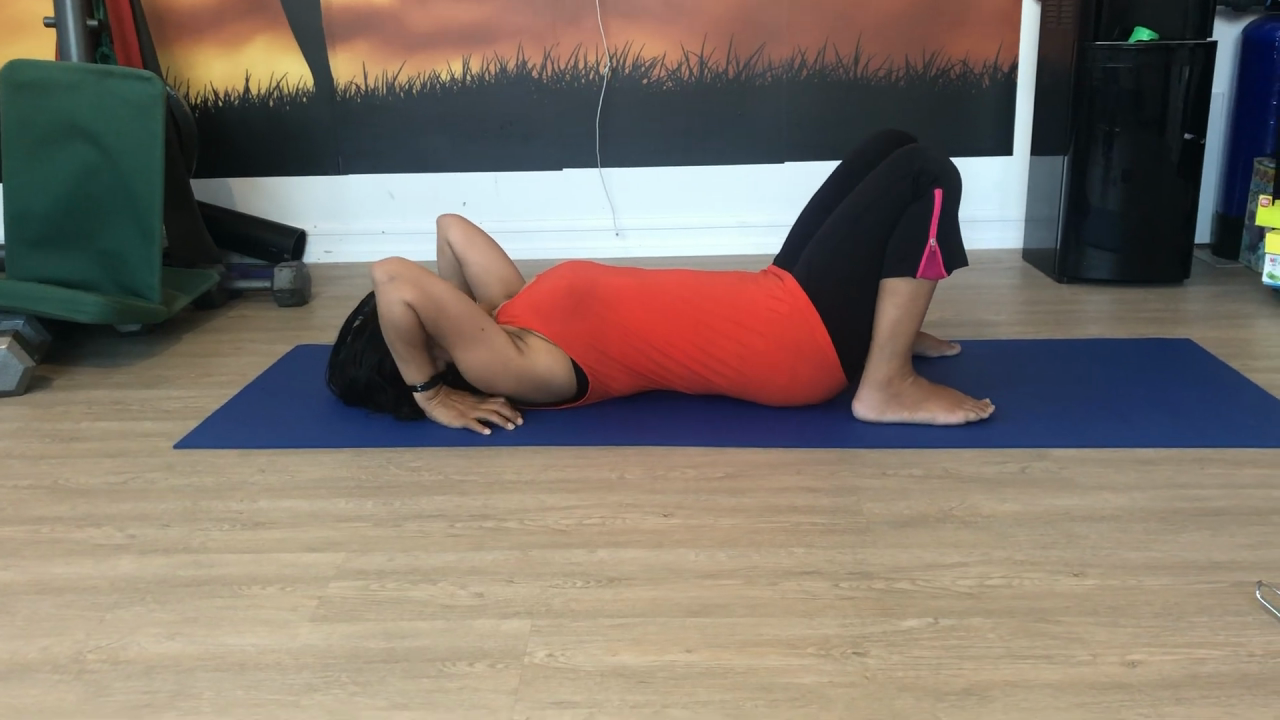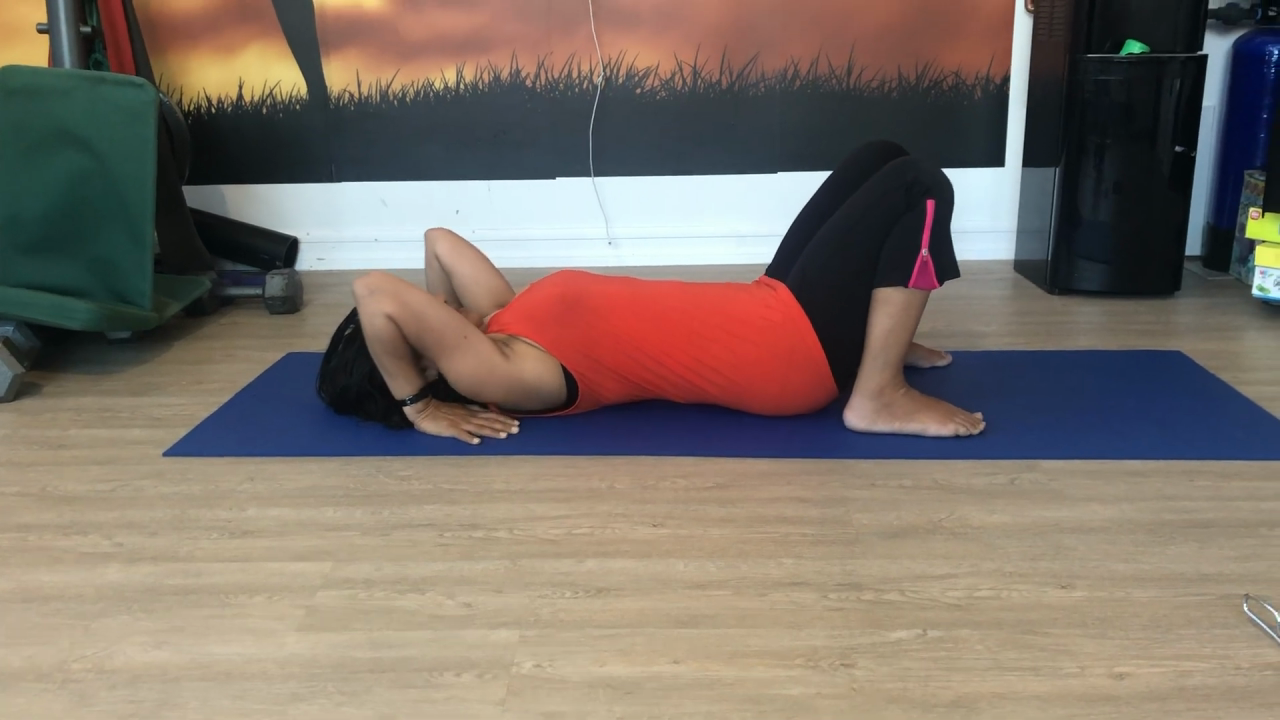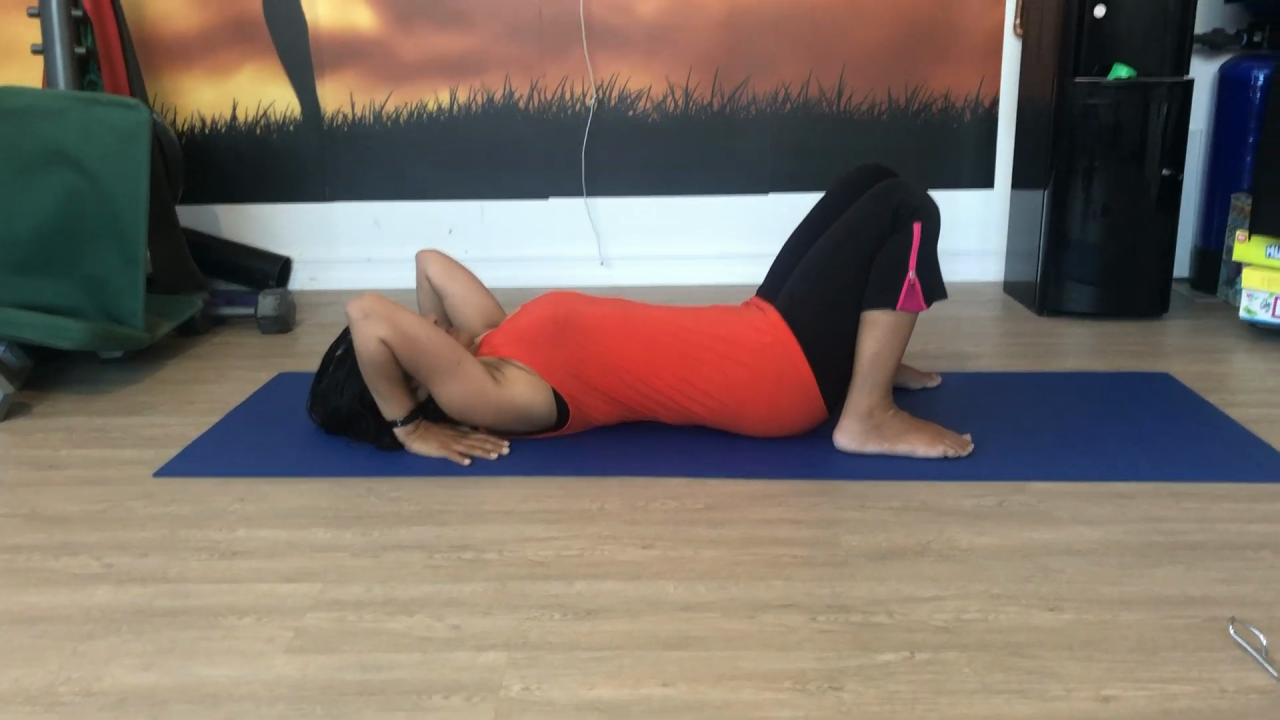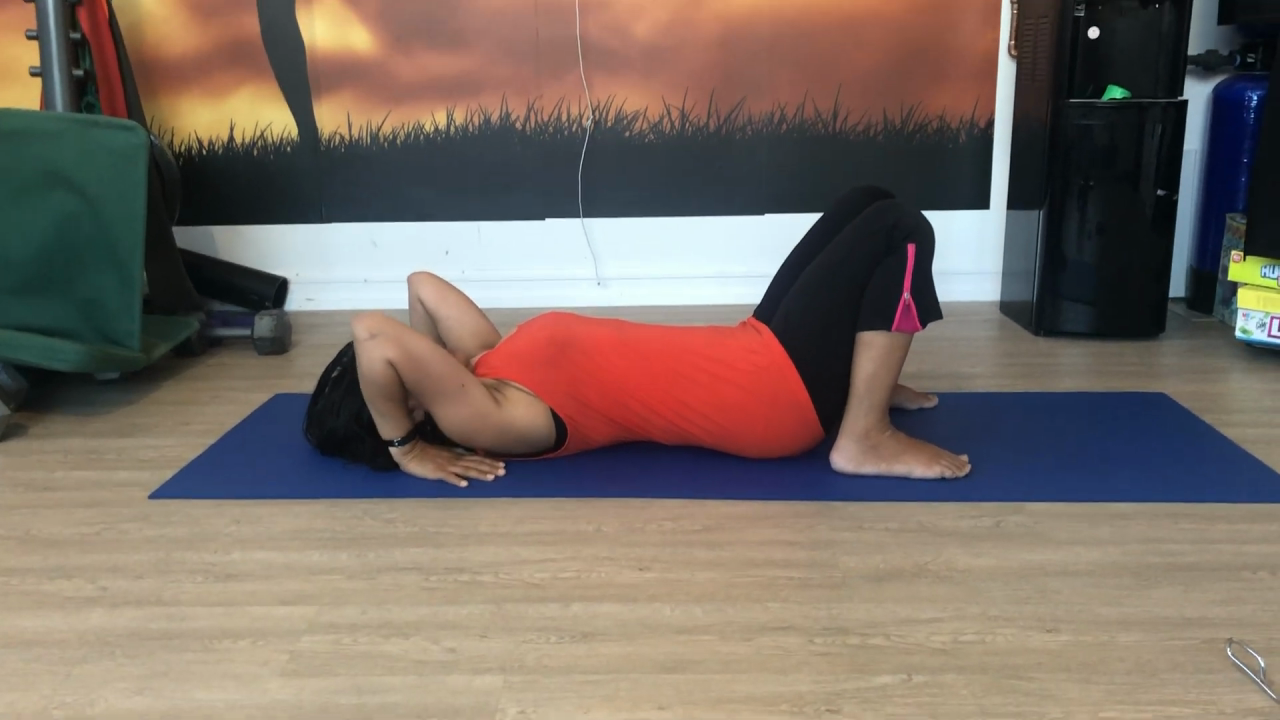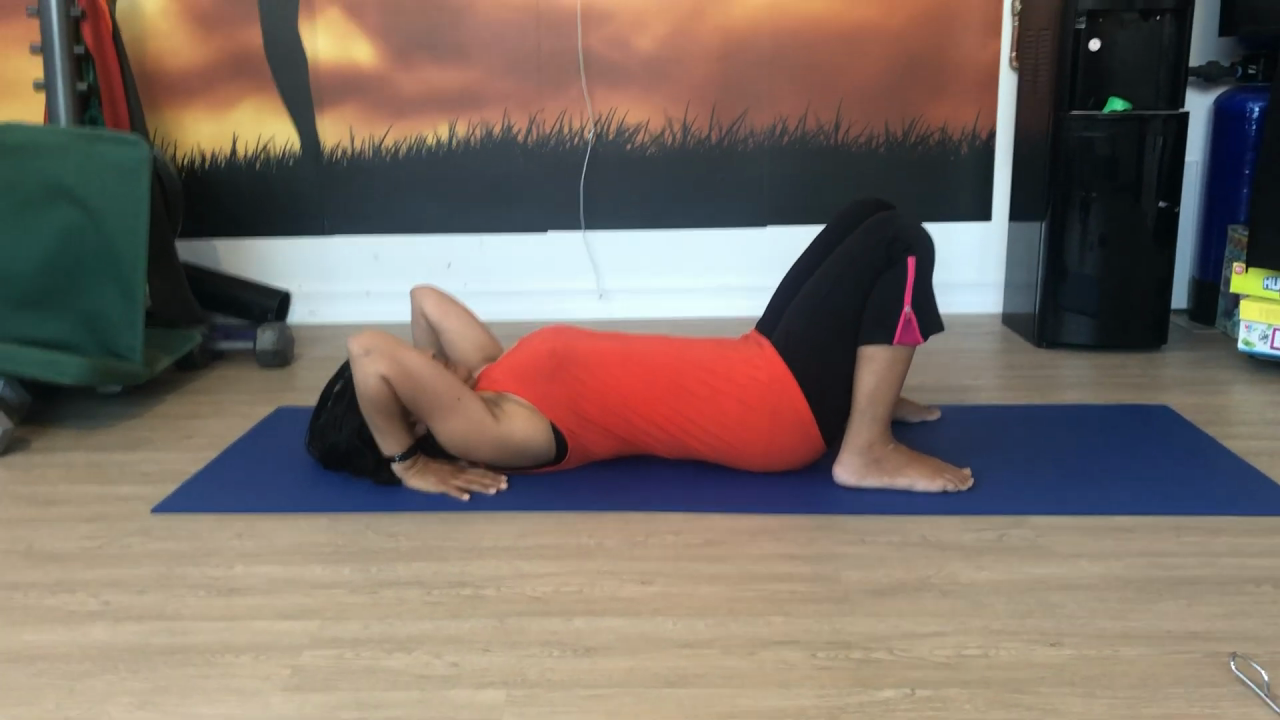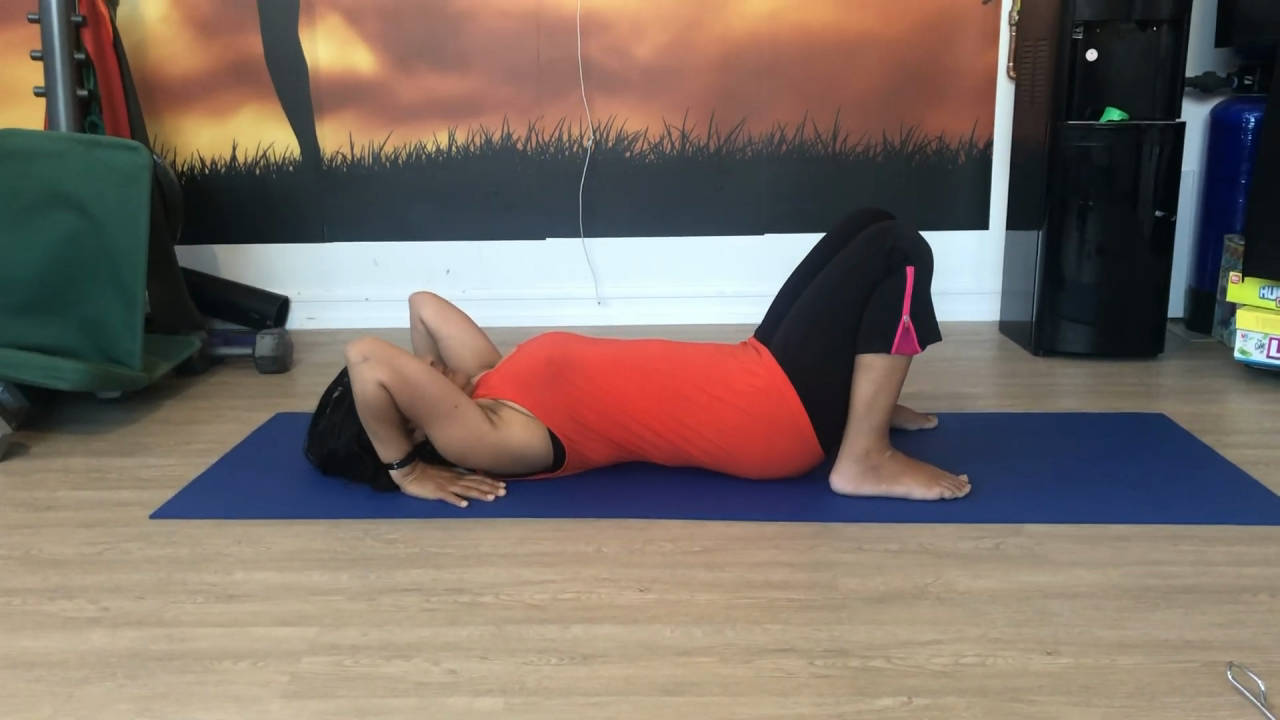
dt=0.3s
person 1, frame 1
left shoulder: (507, 315)
right shoulder: (507, 367)
left elbow: (454, 226)
right wrist: (432, 396)
left hip: (780, 301)
right hip: (799, 347)
left knee: (892, 149)
right knee: (927, 174)
left ankle: (889, 324)
right ankle: (888, 387)
person 1, frame 2
left shoulder: (498, 324)
right shoulder: (494, 374)
left elbow: (439, 238)
right wrist: (421, 407)
left hip: (770, 313)
right hip: (789, 357)
left knee: (883, 160)
right knee: (921, 186)
left ankle: (880, 336)
right ankle: (880, 397)
person 1, frame 3
left shoulder: (488, 345)
right shoulder: (488, 397)
left elbow: (432, 262)
right wrist: (410, 429)
left hip: (761, 335)
right hip: (778, 378)
left knee: (873, 184)
right knee: (906, 209)
left ankle: (869, 358)
right ankle: (869, 418)
person 1, frame 4
left shoulder: (486, 366)
right shoulder: (487, 419)
left elbow: (422, 283)
right wrist: (408, 450)
left hip: (756, 354)
right hip: (775, 399)
left knee: (869, 204)
right knee: (899, 229)
left ankle: (867, 381)
right ankle: (867, 440)
person 1, frame 5
left shoulder: (485, 381)
right shoulder: (487, 432)
left elbow: (425, 297)
right wrist: (408, 466)
left hip: (759, 368)
right hip: (777, 411)
left knee: (871, 217)
right knee: (899, 241)
left ankle: (867, 395)
right ankle: (868, 453)
person 1, frame 6
left shoulder: (485, 386)
right shoulder: (485, 440)
left elbow: (424, 303)
right wrist: (408, 471)
left hip: (755, 373)
right hip: (774, 420)
left knee: (870, 227)
right knee: (899, 251)
left ankle: (866, 402)
right ankle: (864, 461)
